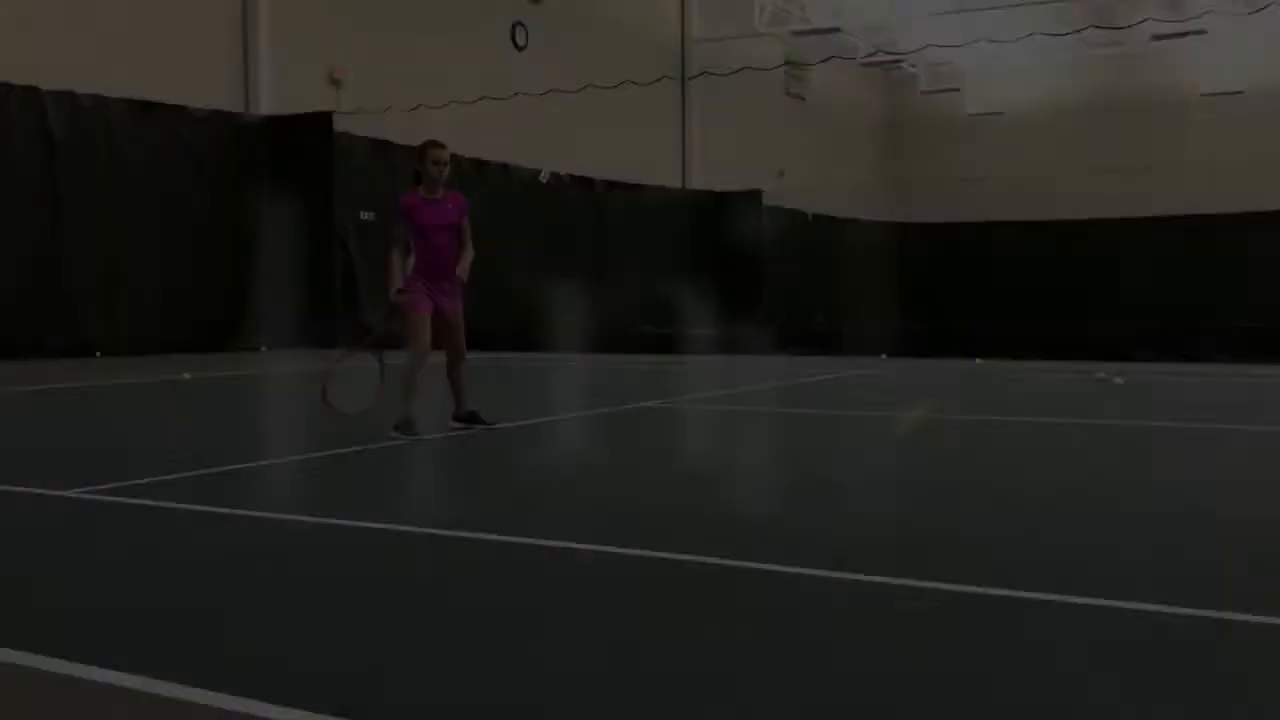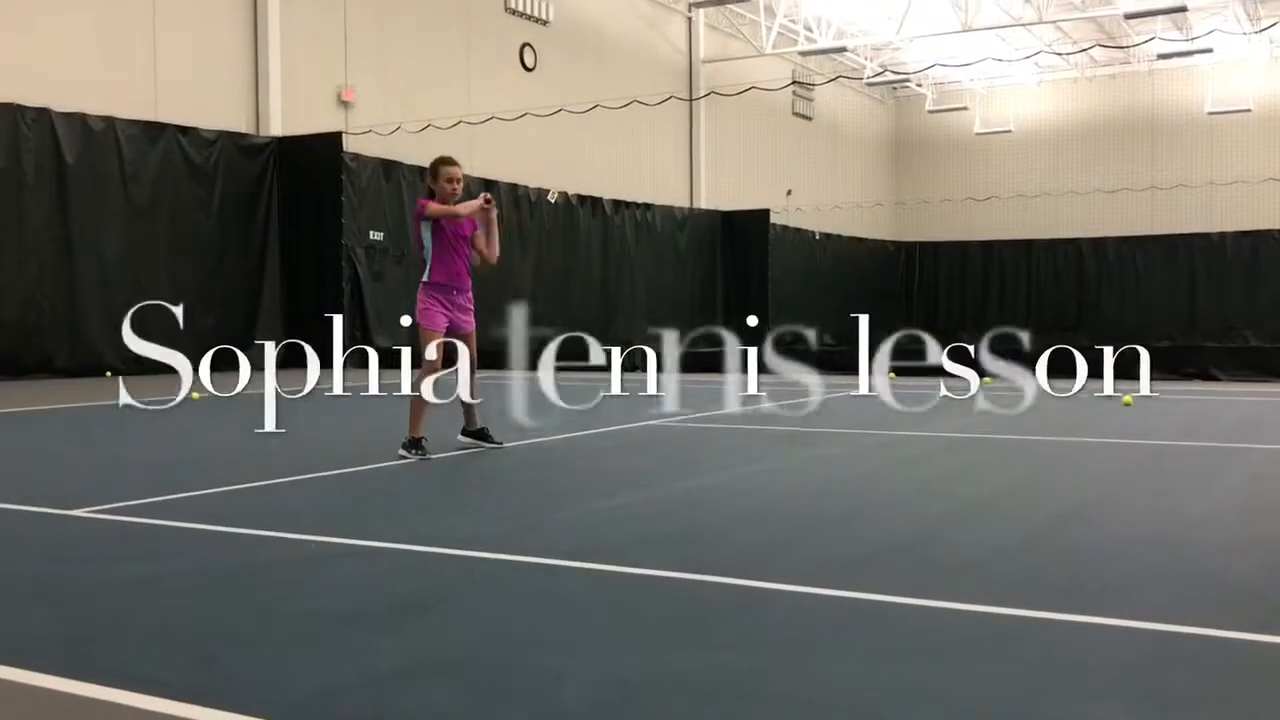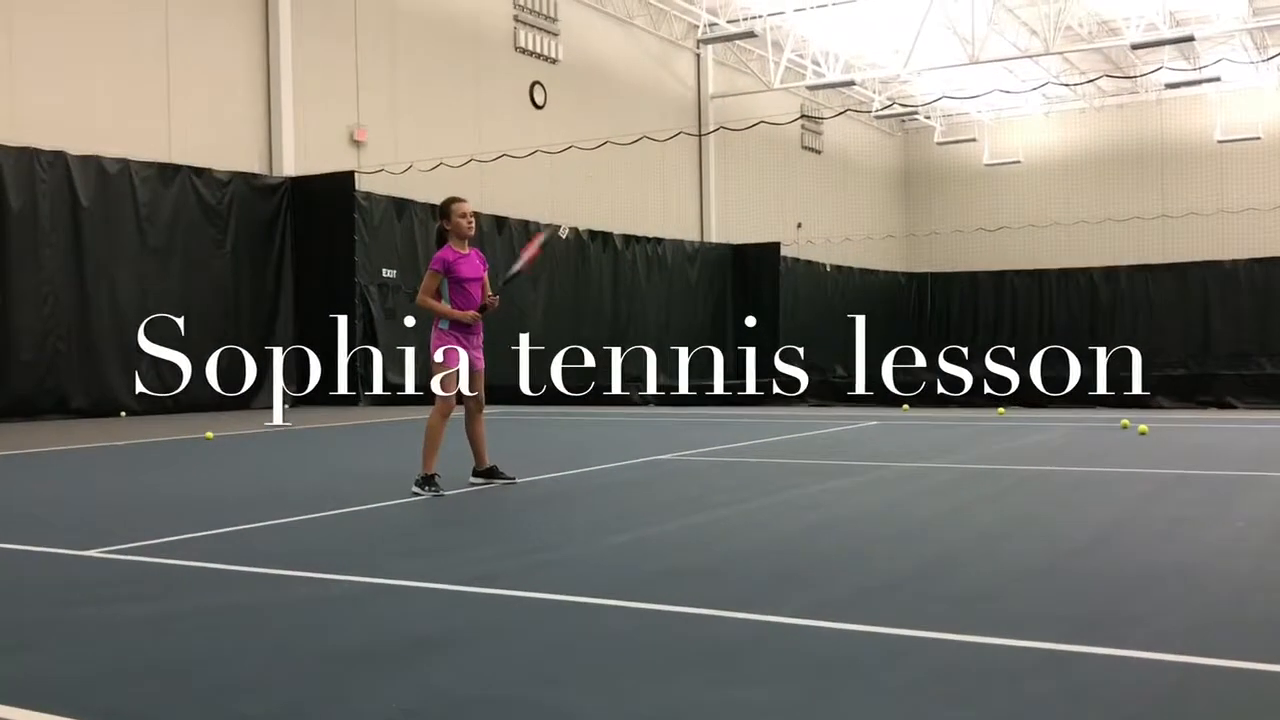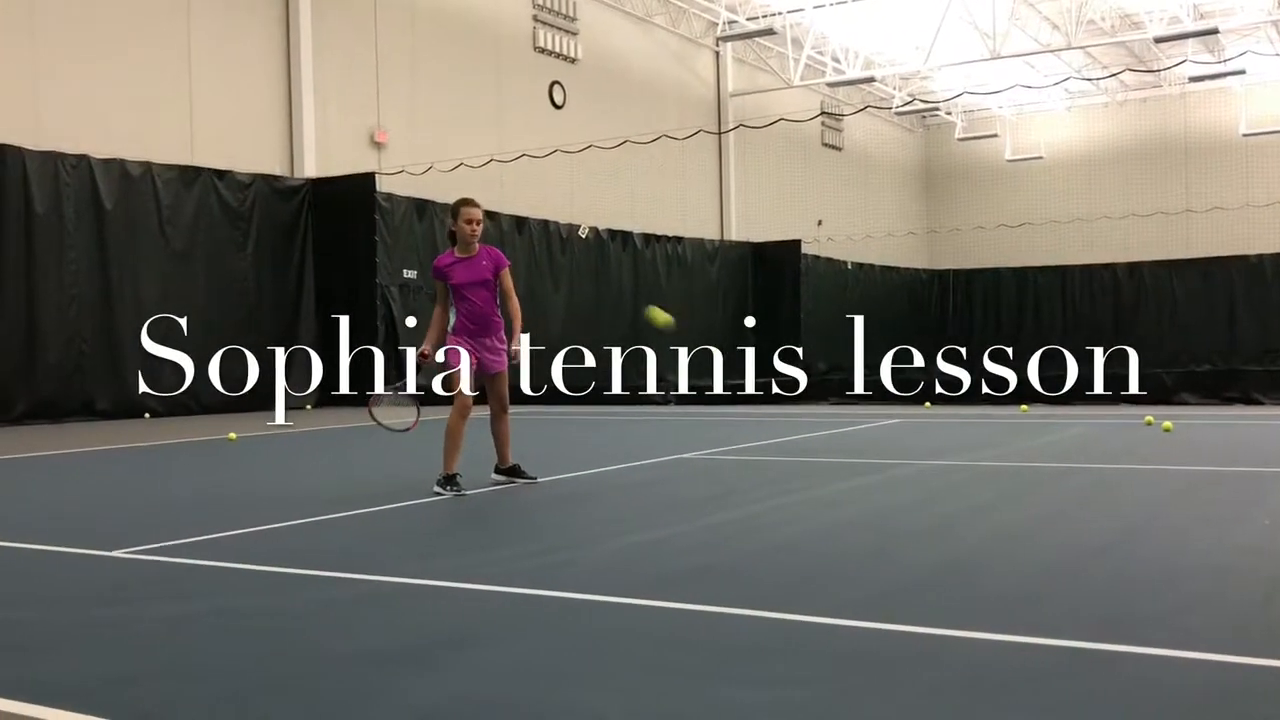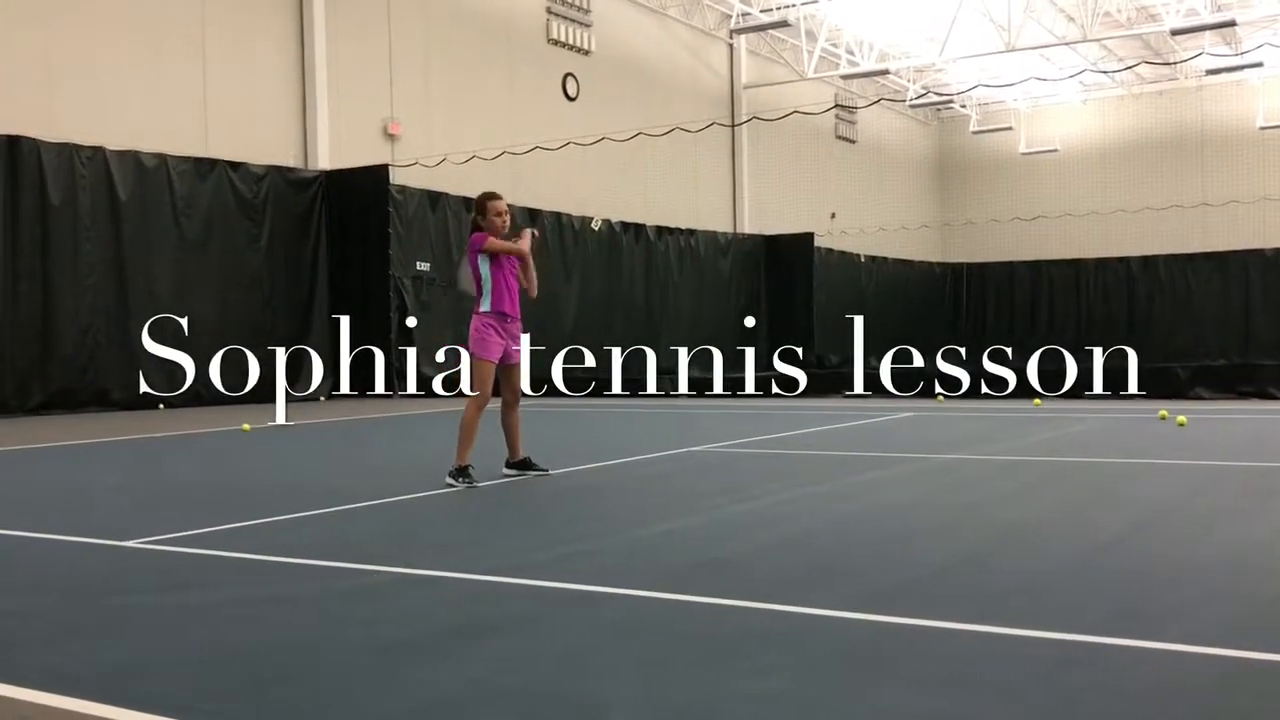
dt=1s
person 1, frame 1
left shoulder: (457, 202)
right shoulder: (408, 203)
left elbow: (467, 245)
right elbow: (398, 248)
left wrist: (464, 266)
right wrist: (397, 280)
left hip: (449, 285)
right hip: (419, 284)
left knee: (457, 350)
right knee: (420, 349)
left ankle: (462, 411)
right ankle: (405, 417)
person 1, frame 2
left shoulder: (470, 220)
right shoulder: (426, 208)
left elbow: (490, 258)
right elbow: (457, 211)
left wrist: (490, 218)
right wrist: (477, 202)
left hip: (463, 298)
right hip: (434, 297)
left knee: (469, 365)
right knee: (431, 366)
left ankle: (471, 428)
right ankle: (413, 439)
person 1, frame 3
left shoulder: (478, 257)
right shoulder: (443, 258)
left elbow: (484, 297)
right elbow: (423, 298)
left wrist: (490, 303)
right wrist: (458, 314)
left hip: (473, 338)
right hip: (449, 337)
left knee: (476, 405)
right knee: (445, 404)
left ankle: (482, 468)
right ankle: (426, 476)
person 1, frame 4
left shoulder: (495, 257)
right shoulder: (443, 264)
left elbow: (511, 299)
right elbow: (441, 306)
left wrist: (516, 337)
right wrist: (429, 342)
left hip: (493, 339)
right hip: (461, 341)
left knee: (501, 405)
right knee: (463, 405)
left ankle: (505, 466)
right ankle: (447, 475)
person 1, frame 5
left shoulder: (509, 254)
right shoulder: (479, 240)
left elbow: (531, 291)
right elbow: (520, 246)
left wrist: (526, 254)
right wrist: (526, 237)
left hip: (512, 327)
right hip: (488, 325)
left knee: (512, 397)
right knee: (481, 397)
left ankle: (515, 459)
right ankle: (459, 467)
